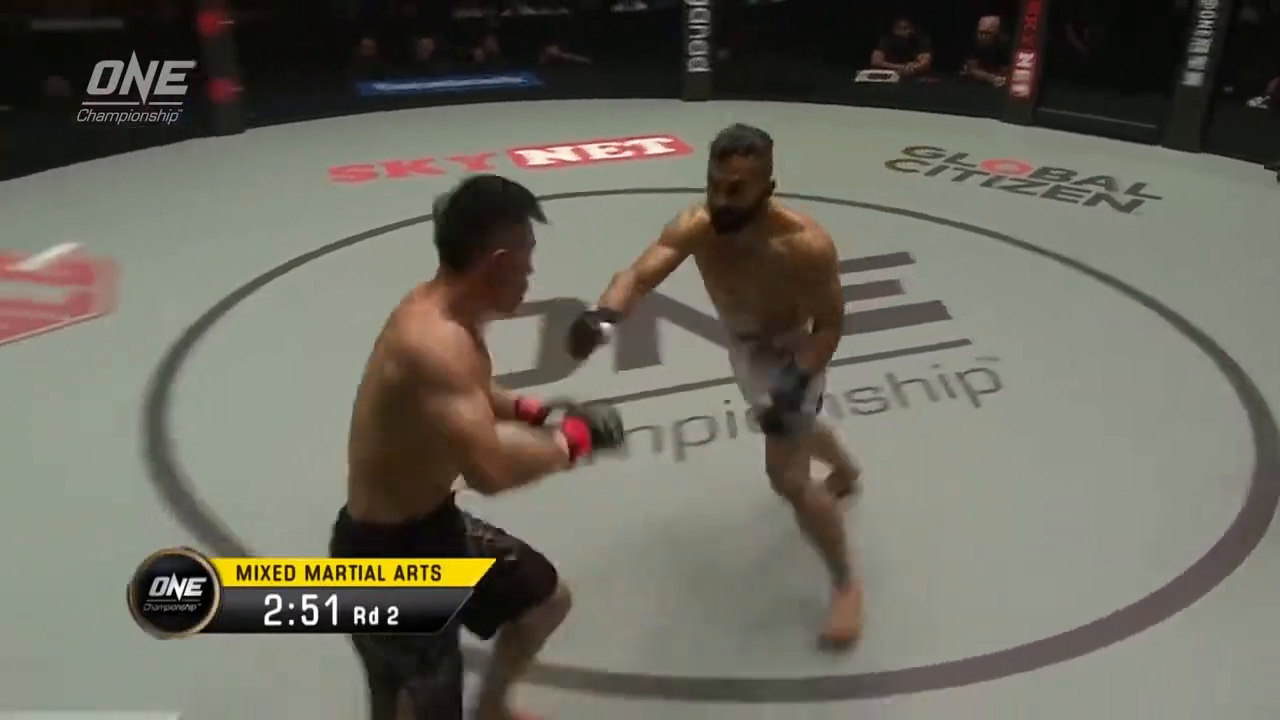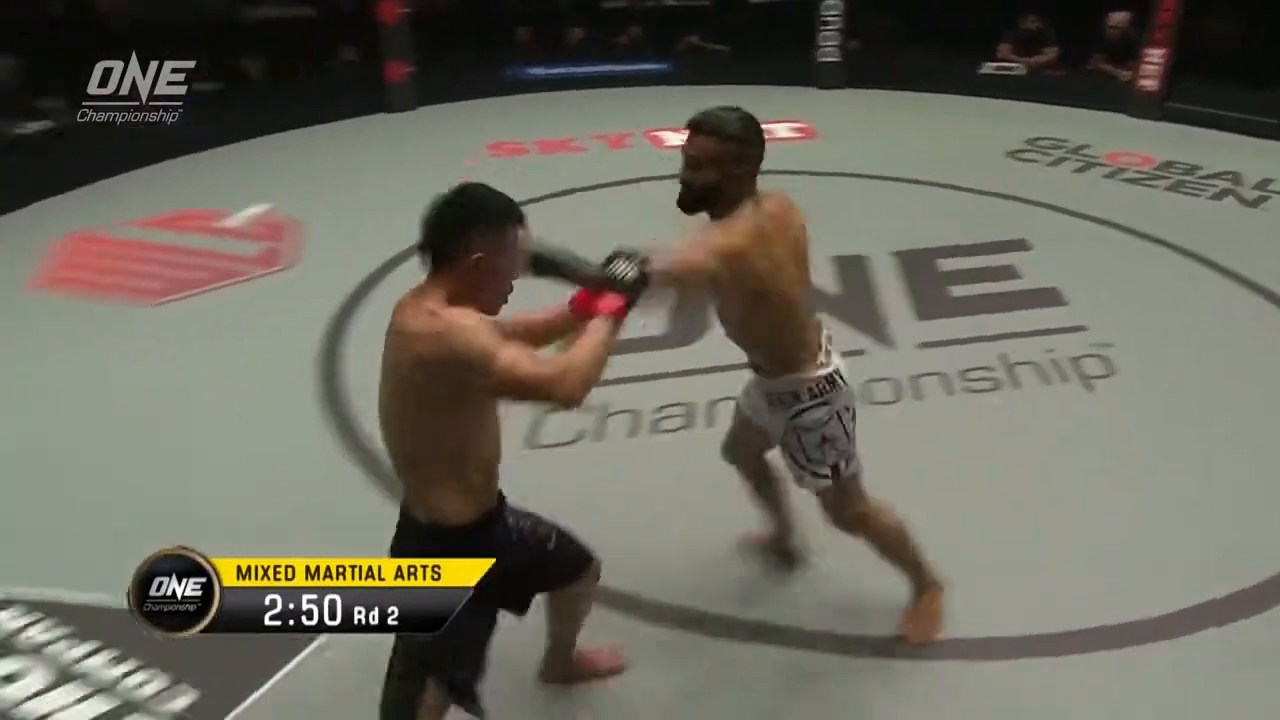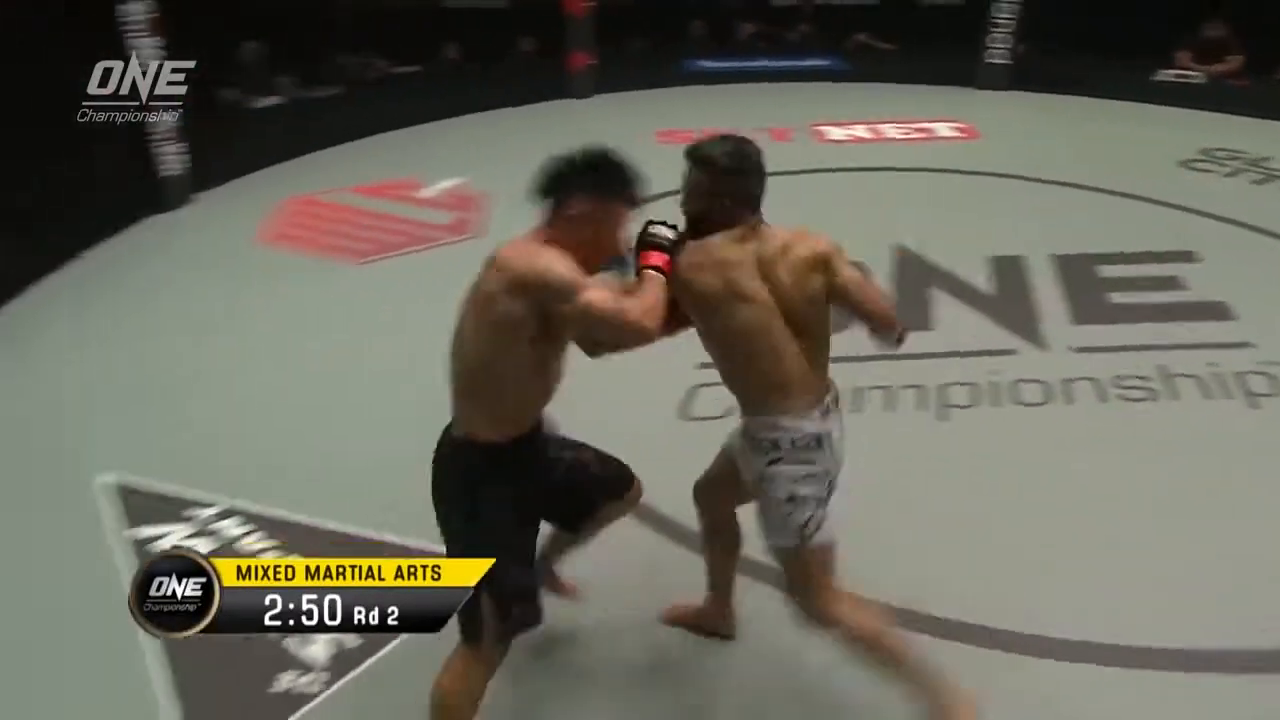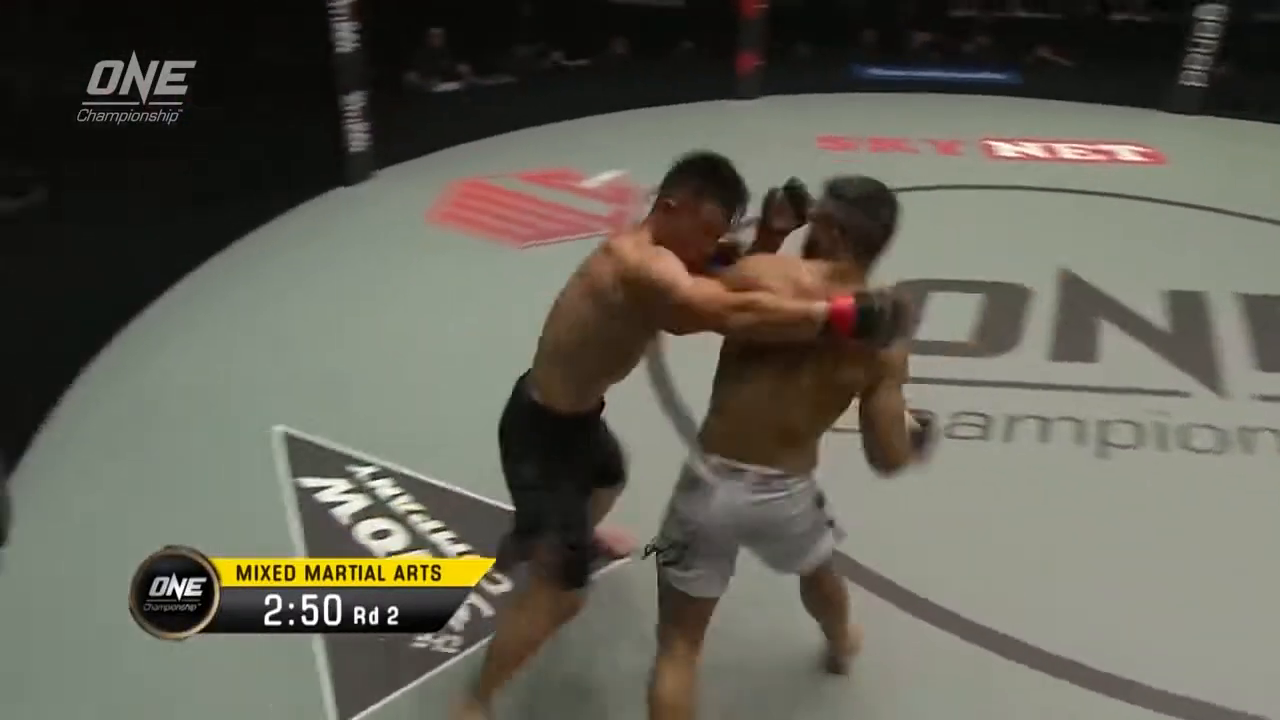
dt=0.2s
person 1, frame 1
left shoulder: (445, 310)
right shoulder: (431, 341)
right elbow: (491, 469)
left wrist: (527, 411)
right wrist: (575, 440)
left hip: (434, 523)
right hip: (385, 555)
left knee: (546, 599)
person 1, frame 2
left shoulder: (431, 309)
right shoulder: (442, 334)
left elbow: (523, 332)
right elbow: (564, 388)
left wrist: (591, 302)
right wrist: (610, 308)
left hip: (484, 520)
right hip: (445, 553)
left knee: (581, 573)
left ankle: (562, 661)
person 1, frame 3
left shoulder: (545, 262)
right shoulder: (538, 270)
left elbow: (599, 339)
right elbow: (639, 323)
right wrist: (656, 262)
left hip: (524, 441)
right hip: (481, 468)
left knee: (622, 492)
right knee: (488, 642)
left ankle: (542, 565)
person 1, frame 4
left shoulder: (654, 253)
right shoulder: (642, 263)
right elbow: (730, 312)
left hip: (569, 413)
right hip: (542, 432)
left knee: (604, 481)
right knee: (558, 595)
left ankle: (577, 540)
person 2, frame 1
left shoulder: (807, 243)
right shoulder: (695, 227)
left elbow: (831, 321)
right elbow: (639, 273)
left wrist: (794, 379)
right wrist: (602, 316)
left hip: (791, 358)
right hip: (748, 351)
left knee: (785, 475)
right knee: (800, 436)
left ankle: (845, 582)
right ankle: (843, 473)
person 2, frame 2
left shoulder: (730, 242)
right shoulder: (776, 207)
left elbow: (663, 277)
left hip: (806, 391)
right hip: (777, 379)
left knee: (847, 510)
right knee: (740, 452)
left ankle: (927, 586)
right ankle: (784, 538)
person 2, frame 3
left shoulder: (697, 262)
right shoulder: (810, 250)
right elbow: (892, 328)
right wrist: (856, 282)
left hip: (784, 441)
right hip: (820, 425)
left knee: (820, 601)
right knee: (711, 497)
right ankle: (717, 610)
person 2, frame 4
left shoulder: (760, 274)
right shoulder: (881, 346)
right elbow: (887, 457)
right wrist: (914, 438)
left hip: (705, 486)
right hip: (786, 495)
left knee: (676, 649)
right knee: (819, 572)
right ankle: (839, 646)
